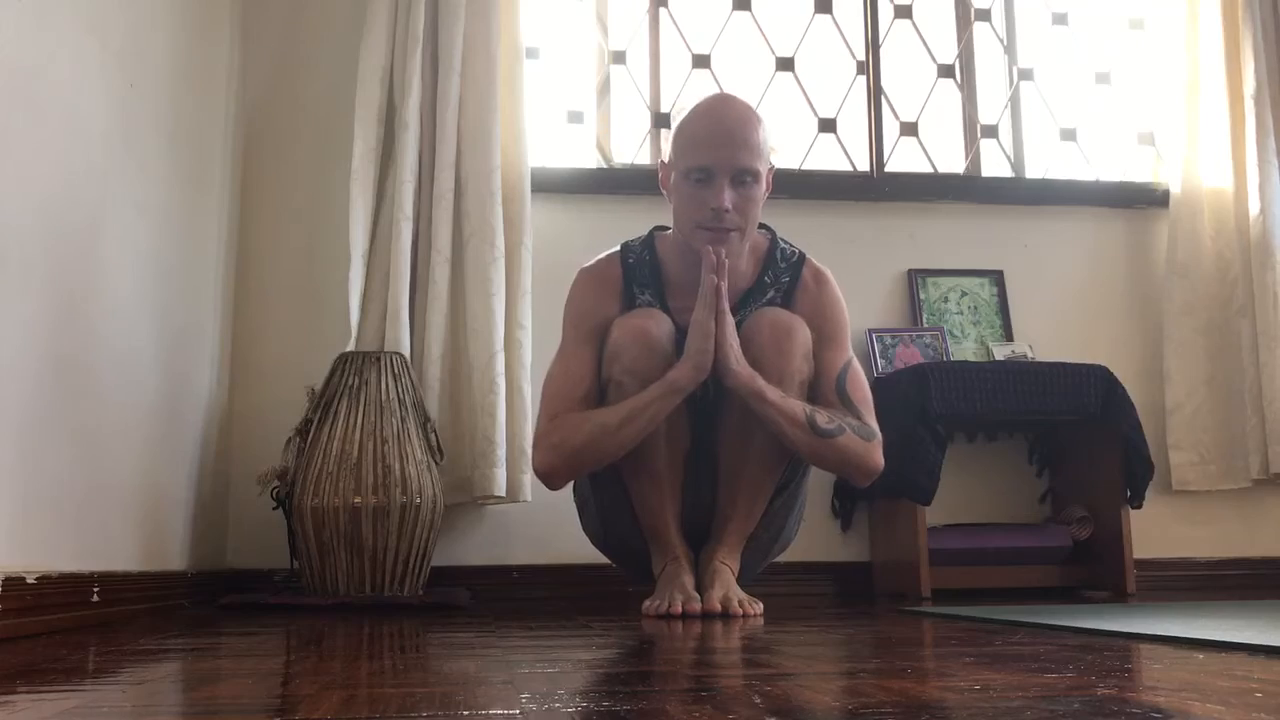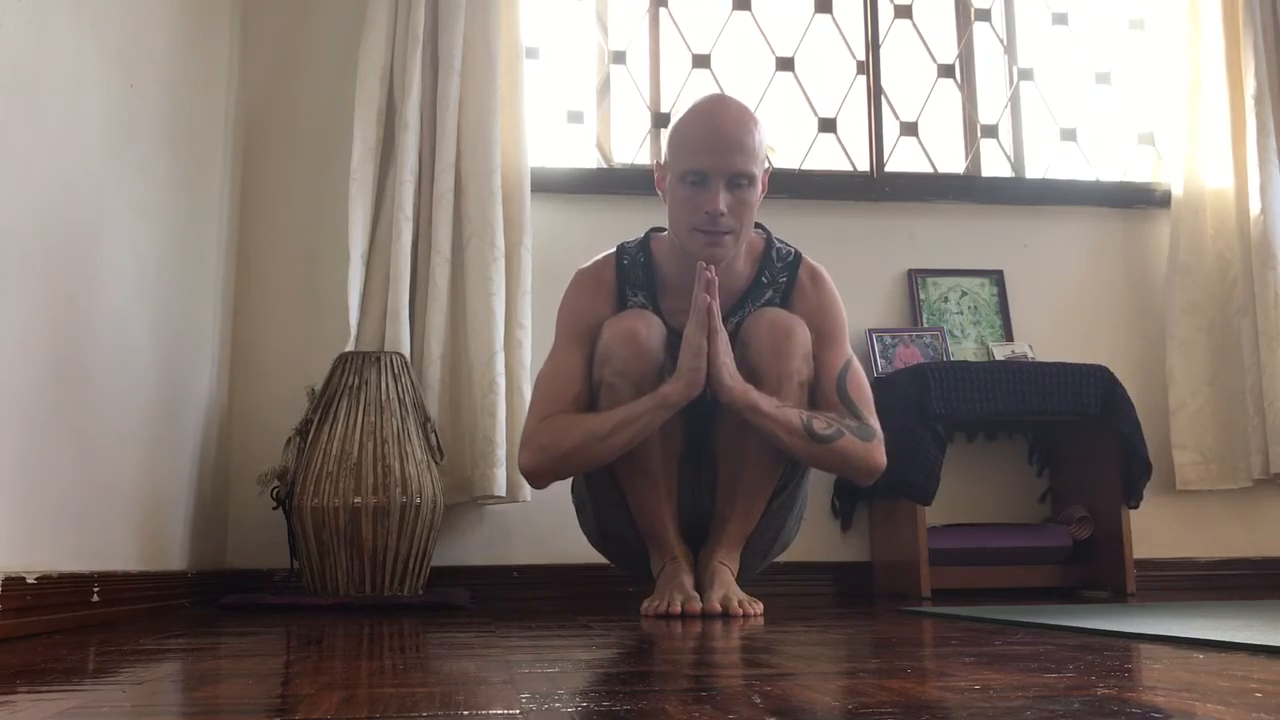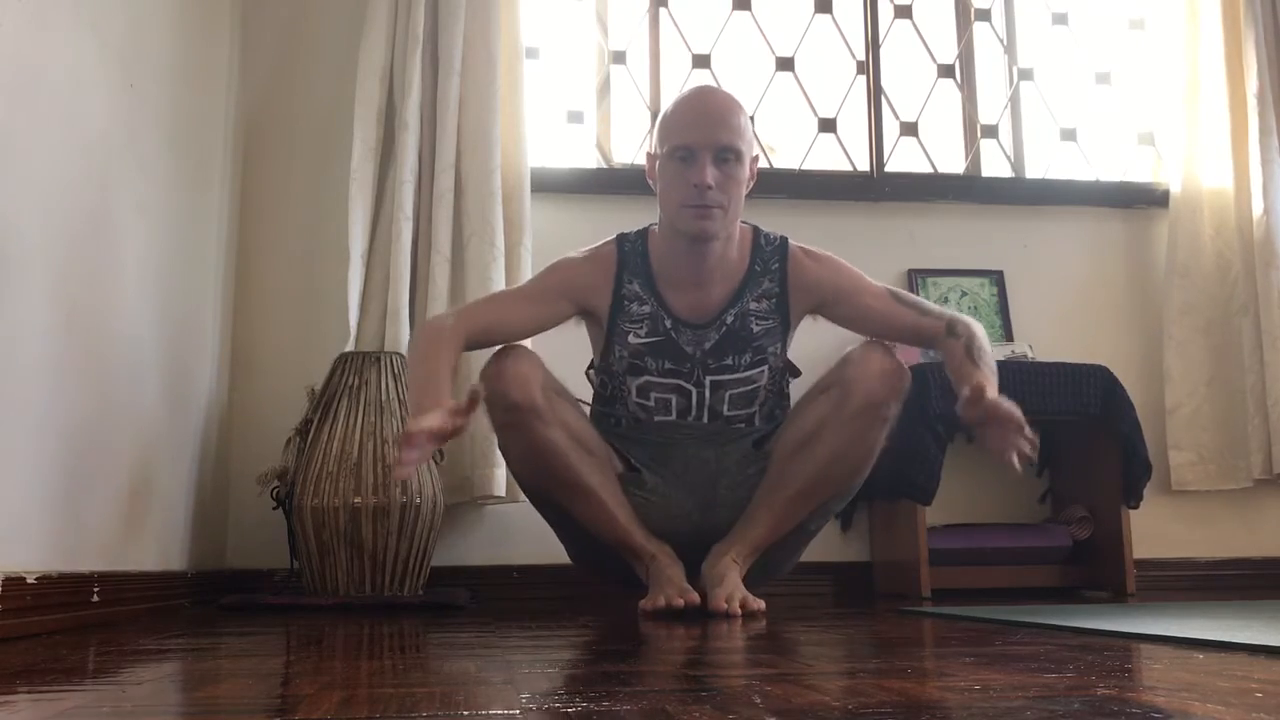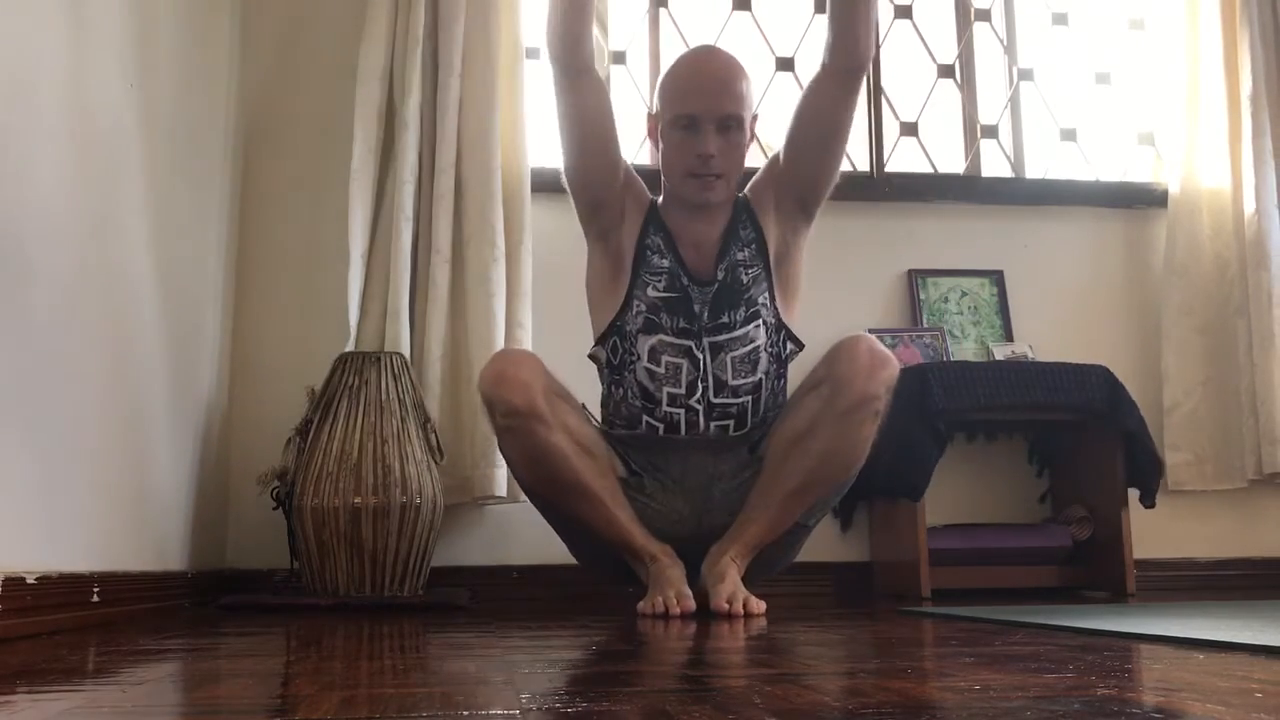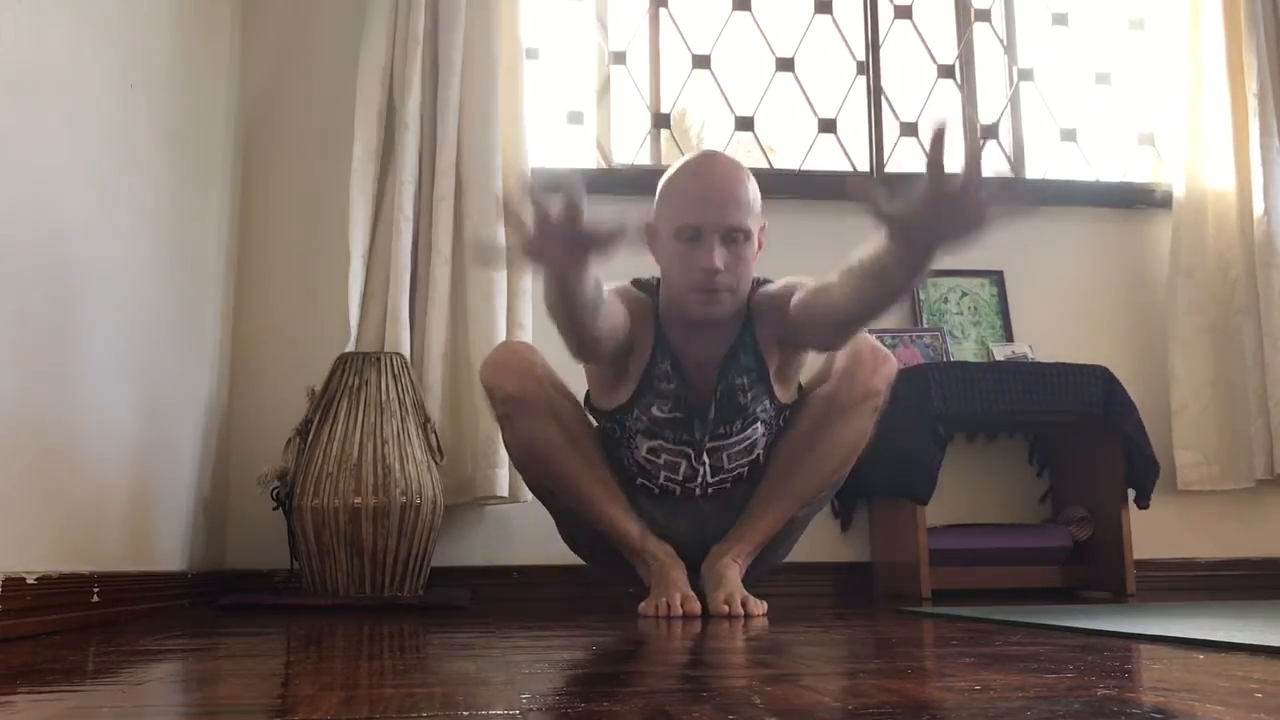
dt=1s
person 1, frame 1
left shoulder: (806, 286)
right shoulder: (606, 282)
left elbow: (866, 458)
right elbow: (552, 460)
left wrist: (743, 374)
right wrist: (684, 374)
left hip: (751, 520)
right hip: (636, 519)
left knee: (782, 333)
right knee: (639, 333)
left ankle: (723, 561)
right ankle: (670, 562)
person 1, frame 2
left shoulder: (804, 285)
right shoulder: (601, 284)
left elbow: (868, 457)
right elbow: (538, 458)
left wrist: (738, 389)
right wrist: (675, 389)
left hip: (751, 519)
right hip: (634, 520)
left knee: (780, 332)
right knee: (629, 335)
left ankle: (722, 560)
right ankle: (669, 561)
person 1, frame 3
left shoulder: (795, 272)
right shoulder: (601, 273)
left elbow: (956, 332)
right elbow: (444, 331)
left wrist: (979, 387)
right wrist: (434, 400)
left hip: (757, 516)
right hip: (623, 514)
left knee: (879, 371)
right knee: (510, 376)
left ankle: (732, 559)
right ankle: (652, 559)
person 1, frame 4
left shoulder: (776, 219)
right shoulder: (618, 222)
left elbow: (847, 65)
right elbow: (572, 66)
left hip: (760, 510)
right hip: (627, 510)
left knee: (867, 365)
right knee: (509, 378)
left ankle: (731, 558)
right ankle: (654, 560)
person 1, frame 5
left shoulder: (780, 317)
right shoulder: (626, 316)
left elbow: (850, 294)
right elbow: (585, 314)
left wrist: (912, 243)
right wrist: (566, 267)
left hip: (745, 524)
right hip: (623, 519)
left knee: (869, 365)
right knee: (508, 371)
left ankle: (733, 558)
right ankle: (654, 555)
